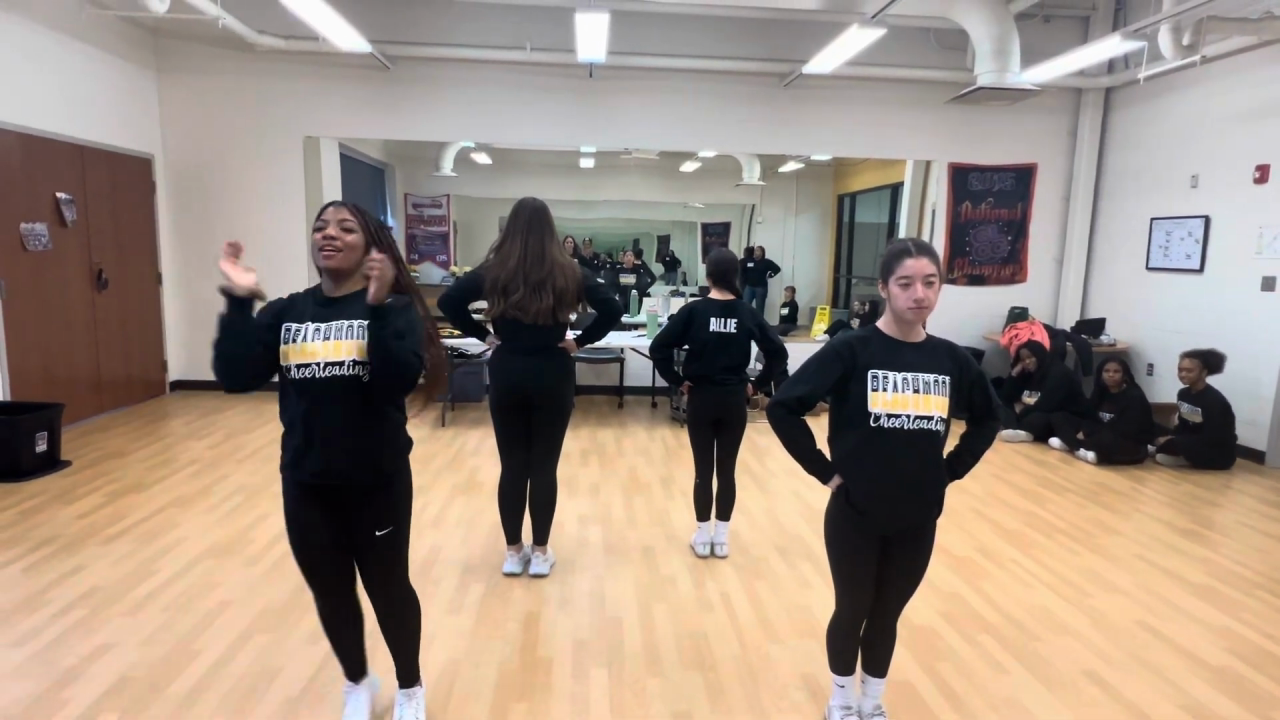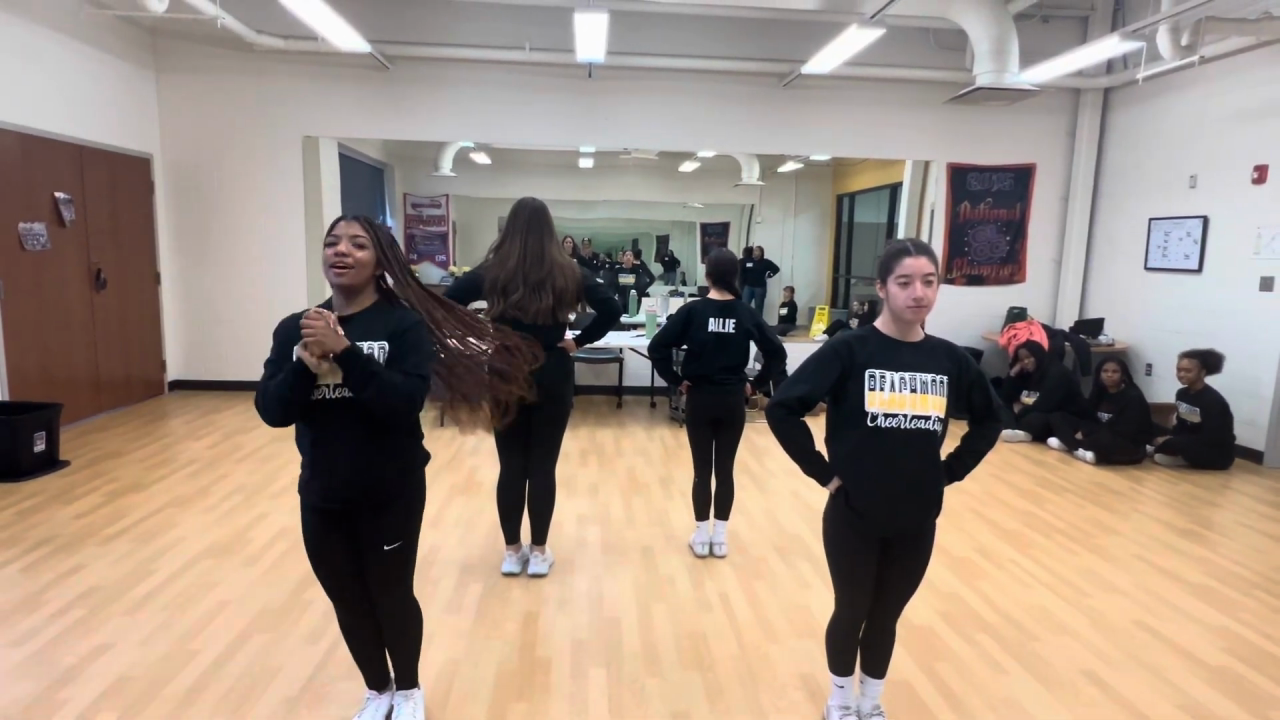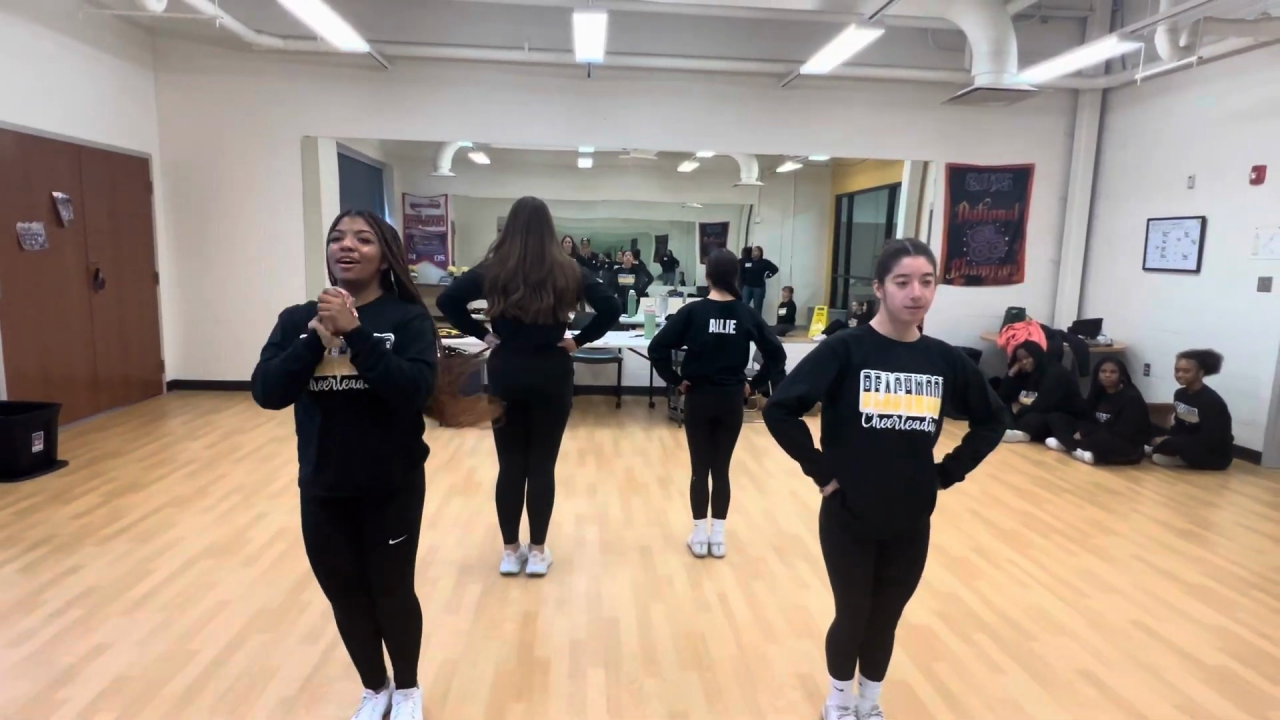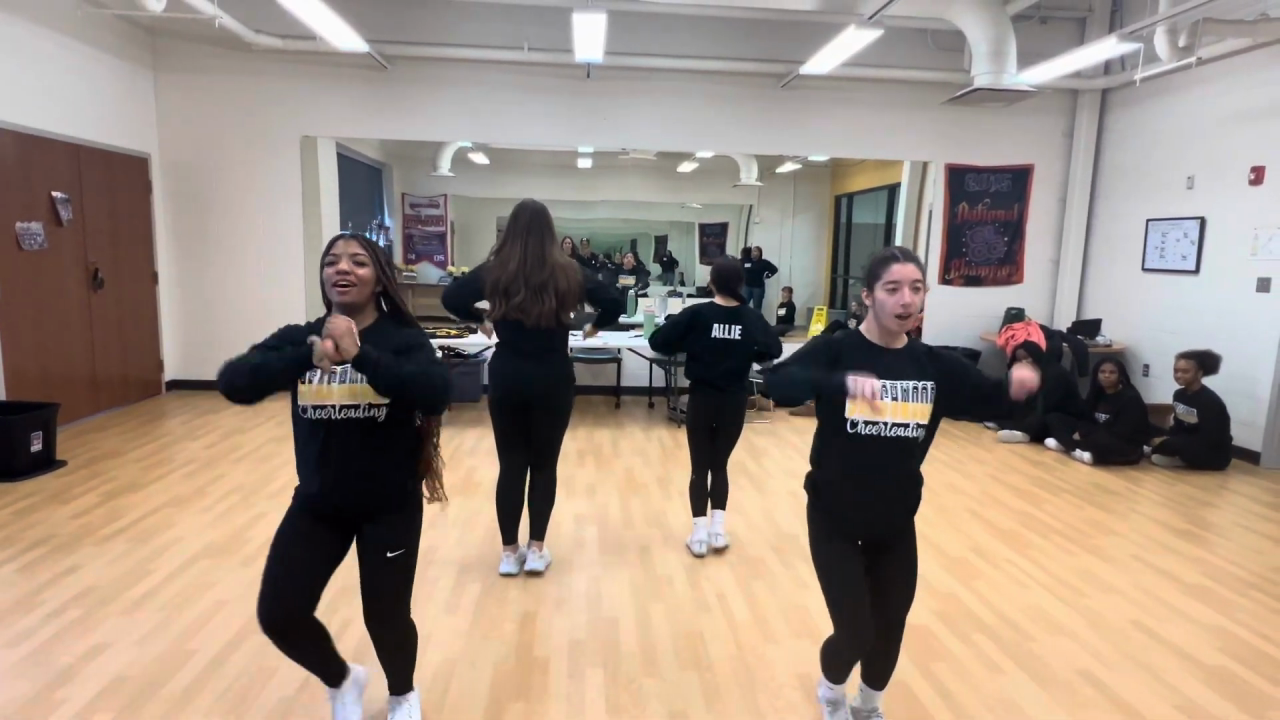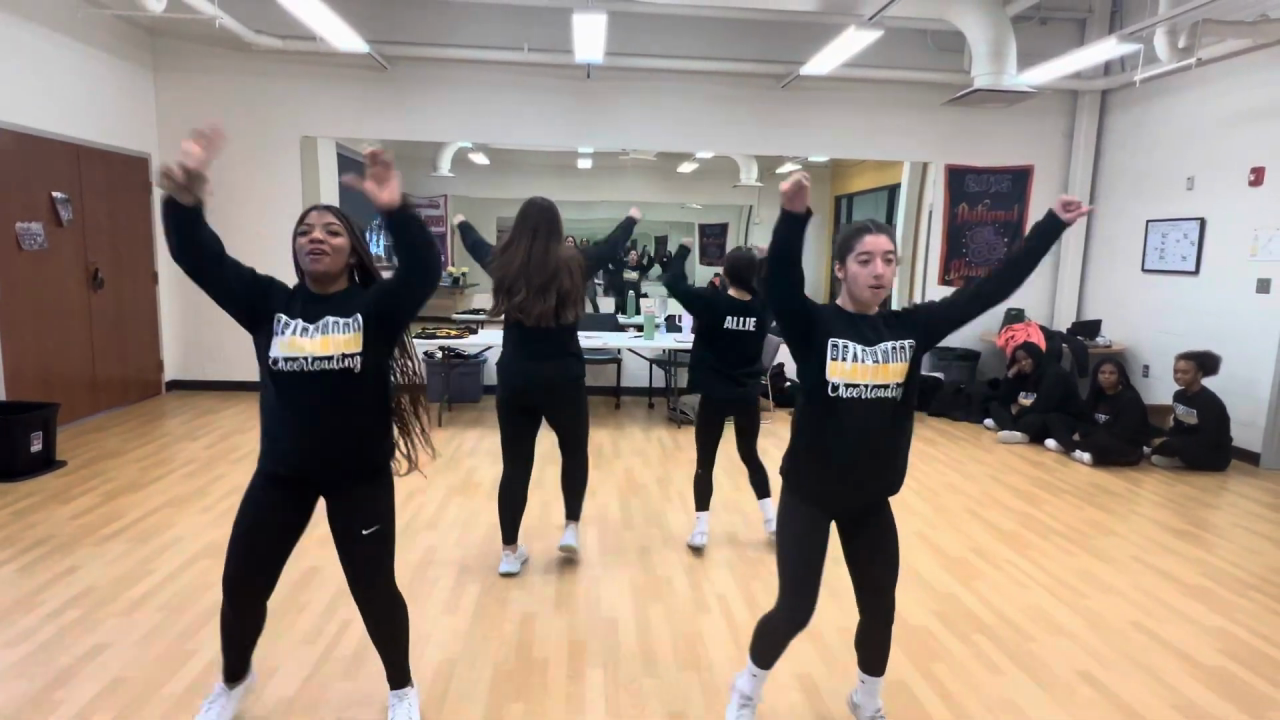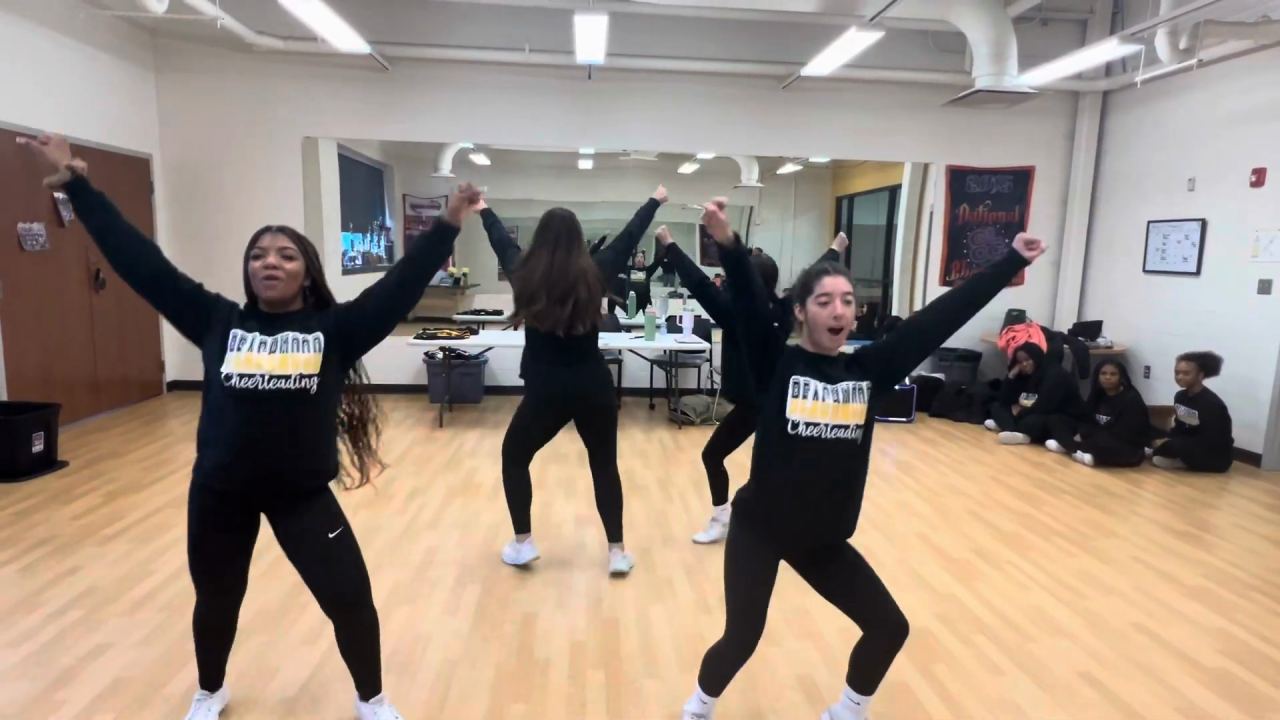
dt=0.2s
person 1, frame 1
left shoulder: (390, 311)
right shoulder: (285, 311)
left elbow: (404, 376)
right elbow: (234, 377)
left wrist: (386, 303)
right wrist: (237, 300)
left hip: (379, 476)
right hip: (305, 477)
left knee: (388, 584)
right knee: (328, 590)
person 1, frame 2
left shoulder: (404, 324)
right shoulder: (294, 329)
left elbow: (404, 399)
right elbow: (271, 409)
left wrist: (344, 353)
right wrist: (305, 362)
left hip: (391, 490)
right hip: (322, 494)
left knee: (391, 595)
right knee: (348, 600)
person 1, frame 3
left shoulder: (408, 319)
right shoulder: (298, 320)
left elbow: (415, 389)
right elbow: (266, 390)
left wrist: (355, 335)
right wrist: (319, 340)
left hip: (393, 487)
right hip: (323, 489)
left knee: (393, 594)
right knee: (346, 598)
person 1, frame 4
left shoulder: (405, 342)
right shoulder: (295, 342)
left elbow: (433, 395)
right elbow: (233, 384)
left wrist: (361, 356)
right wrist: (304, 359)
left hip: (390, 506)
right hip: (318, 504)
left knee: (385, 615)
right knee: (278, 615)
person 1, frame 5
left shoulder: (376, 310)
right shoulder: (268, 305)
left elbow: (424, 269)
right elbow: (196, 255)
left wrist: (395, 210)
right wrist: (183, 191)
left hip: (362, 476)
right hip: (283, 474)
left knee: (373, 590)
right knee: (242, 586)
person 1, frame 6
left shoulder: (333, 331)
right shoulder: (218, 321)
left elbow: (400, 287)
right elbow: (138, 260)
left wrist: (447, 227)
right wrist: (75, 183)
left hip: (303, 495)
right hip: (220, 494)
left knee: (350, 600)
right knee: (216, 602)
person 2, frame 1
left shoulder: (951, 358)
right shoulder: (851, 350)
left elbow: (987, 419)
right elbow: (782, 407)
left wrist: (951, 470)
right wrist: (824, 469)
left hip: (918, 518)
right hip: (855, 514)
left knee: (886, 615)
right knee: (852, 612)
person 2, frame 2
left shoulder: (950, 359)
right shoulder: (848, 350)
left elbow: (989, 420)
right elbow: (781, 409)
left wrist: (951, 471)
right wrist: (822, 471)
left hip: (917, 520)
right hip: (854, 515)
left knee: (885, 617)
right knee: (851, 613)
person 2, frame 3
left shoulder: (946, 360)
right shoulder: (844, 349)
left elbow: (992, 418)
right elbow: (778, 410)
left wrist: (950, 471)
right wrist: (821, 471)
left hip: (911, 520)
right hip: (849, 517)
left knee: (884, 619)
right knee: (853, 617)
person 2, frame 4
left shoulder: (936, 364)
right shoulder: (834, 352)
left elbow: (993, 396)
right elbow: (778, 384)
left wrist: (1017, 385)
right wrist: (848, 384)
left hip: (895, 520)
right hip: (833, 517)
left knee: (889, 630)
right knee: (855, 630)
person 2, frame 5
left shoulder: (910, 329)
right shoulder: (812, 326)
left elbow: (990, 288)
right elbow: (778, 281)
left wrist: (1051, 225)
right wrist: (794, 216)
left hip: (869, 499)
right hip: (807, 492)
left knee: (879, 611)
right knee: (796, 608)
person 2, frame 6
left shoulder: (869, 370)
right shoulder: (776, 364)
left elbow: (941, 317)
right elbow: (749, 303)
left wrist: (1012, 262)
right wrist: (728, 244)
left hip: (824, 538)
right hip: (758, 531)
left knee: (890, 628)
right knee: (740, 641)
person 3, frame 1
left shoulder: (493, 272)
right shoulder: (567, 272)
left elbow: (448, 302)
right elbow: (612, 310)
left wrist: (484, 336)
right wrist: (581, 340)
left hip: (506, 376)
right hip: (552, 377)
left knee: (512, 466)
right knee: (544, 467)
left ankle: (514, 551)
right ankle: (540, 552)
person 3, frame 2
left shoulder: (493, 271)
right shoulder: (567, 272)
left elbow: (448, 301)
right elbow: (611, 309)
right wrist: (579, 340)
right hip: (551, 377)
left knee: (511, 466)
right knee: (543, 466)
left ankle: (512, 551)
right ankle: (539, 552)
person 3, frame 3
left shoulder: (493, 270)
right shoulder: (566, 271)
left elbow: (447, 301)
right elbow: (610, 307)
left wrist: (482, 333)
right wrist: (579, 339)
left hip: (506, 375)
right hip: (551, 376)
left knee: (510, 464)
right knee: (542, 465)
left ankle: (510, 551)
right ankle: (537, 551)
person 3, frame 4
left shoulder: (495, 271)
right shoulder: (567, 273)
left elbow: (451, 299)
right elbow: (612, 301)
left wrist: (481, 320)
right wrist: (597, 323)
left hip: (507, 378)
right hip: (553, 379)
left knee: (511, 465)
right knee: (544, 465)
left ankle: (509, 552)
right ankle: (535, 550)
person 3, frame 5
left shoulder: (503, 264)
right shoulder: (574, 264)
left elbow: (476, 245)
right elbow: (613, 245)
left wrist: (461, 225)
right wrist: (632, 220)
left hip: (516, 377)
right hip: (563, 376)
left knee: (515, 464)
right knee: (575, 455)
left ankle: (510, 551)
right ankle: (571, 529)
person 3, frame 6
left shoulder: (525, 274)
right shoulder: (593, 274)
left elbow: (502, 244)
right elbow: (628, 237)
left wrist: (484, 212)
right wrist: (655, 202)
left hip: (543, 388)
right hip: (592, 386)
left knee: (514, 458)
right knee: (605, 467)
left ankle: (523, 541)
right ankle: (617, 550)
person 4, frame 1
left shoulder: (693, 311)
right shoulder: (748, 313)
left elbow: (659, 348)
right elbow: (778, 353)
left wrist: (677, 380)
right wrist: (757, 384)
left hip: (701, 399)
right hip: (735, 400)
left knee: (703, 470)
right knee: (727, 470)
left ankle: (703, 537)
right ankle: (721, 537)
person 4, frame 2
left shoulder: (692, 311)
right shoulder: (747, 313)
left elbow: (657, 348)
right elbow: (777, 353)
left wrist: (676, 380)
right wrist: (755, 384)
left hip: (699, 399)
right hip: (733, 401)
left knee: (702, 469)
right knee: (725, 469)
left ankle: (702, 536)
right ankle: (720, 537)
person 4, frame 3
left shoulder: (692, 312)
right shoulder: (747, 314)
left elbow: (657, 348)
right elbow: (776, 355)
left wrist: (676, 380)
right wrist: (754, 383)
left hip: (698, 399)
right hip: (732, 400)
left knee: (700, 469)
right knee: (721, 468)
left ankle: (700, 536)
right ankle: (718, 536)
person 4, frame 4
left shoulder: (698, 314)
right shoulder: (751, 319)
left elbow: (658, 340)
right elbow: (773, 349)
left wrist: (683, 350)
left hip: (702, 402)
right hip: (735, 404)
left knee: (700, 467)
right knee: (720, 465)
left ankle: (700, 534)
right ankle: (718, 528)
person 4, frame 5
left shoulder: (710, 303)
right shoulder: (764, 306)
left elbow: (673, 282)
left wrist: (683, 250)
left hip: (715, 396)
right hip: (749, 395)
left knee: (705, 462)
right knee: (751, 457)
left ankle: (702, 527)
right ankle: (772, 519)
person 4, frame 6
left shoulder: (735, 313)
right shoulder: (786, 313)
left elbow: (699, 283)
left wrist: (669, 246)
right wrist: (835, 250)
left hip: (750, 404)
left knee: (712, 456)
left ankle: (722, 521)
